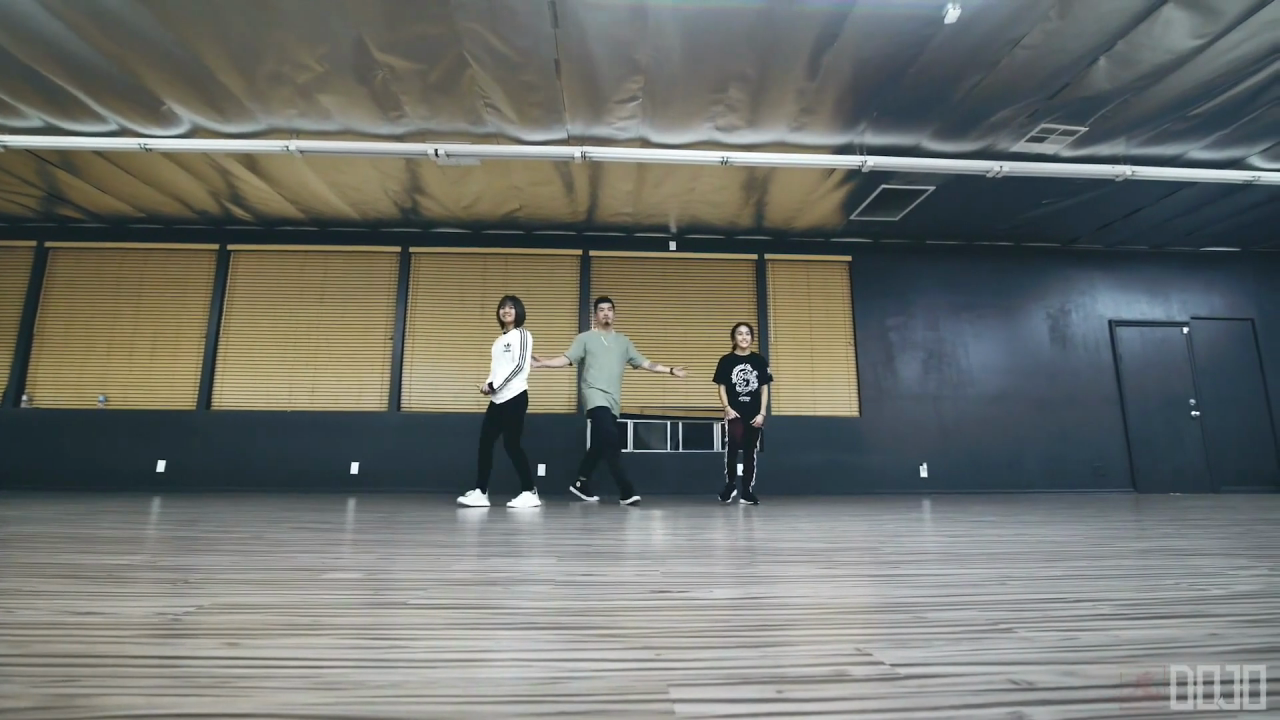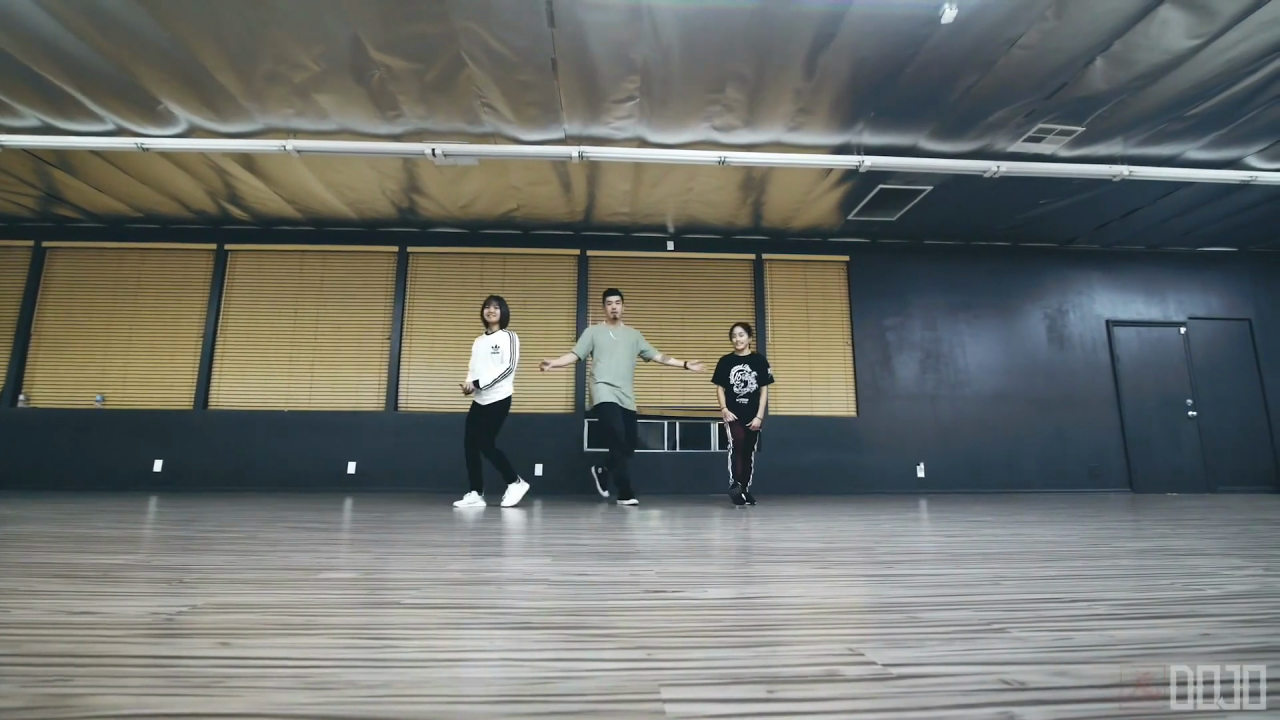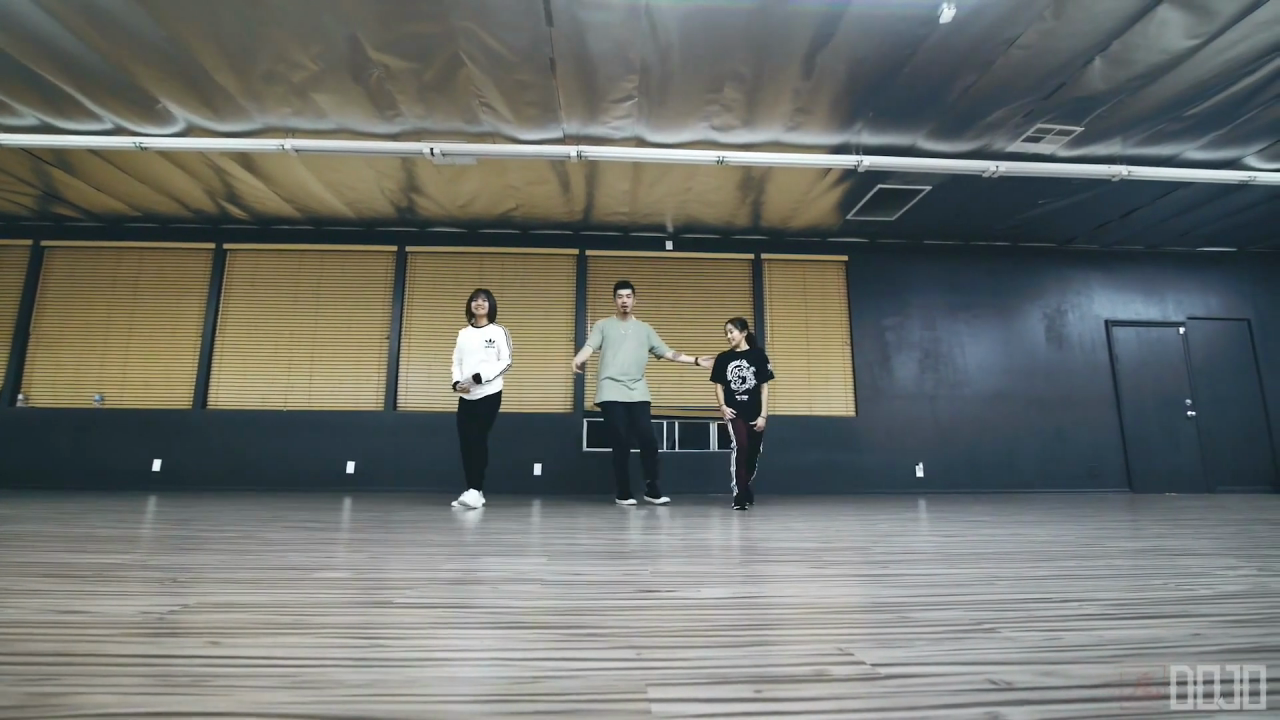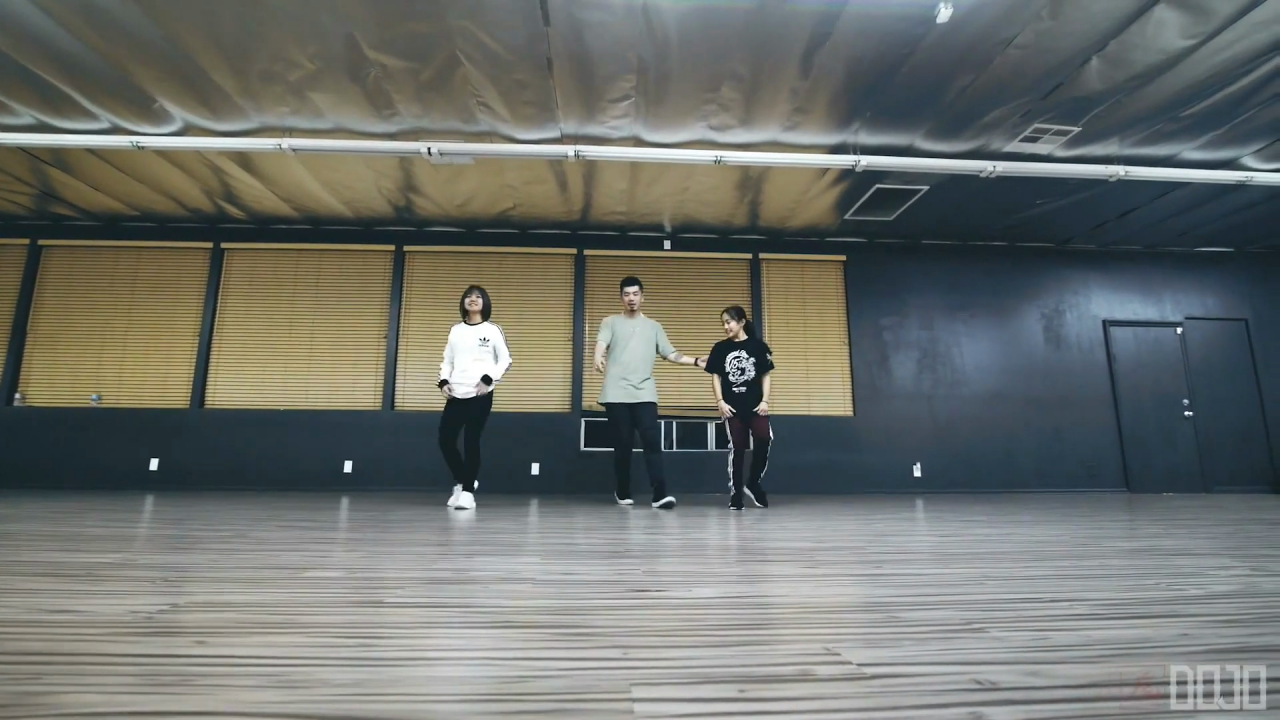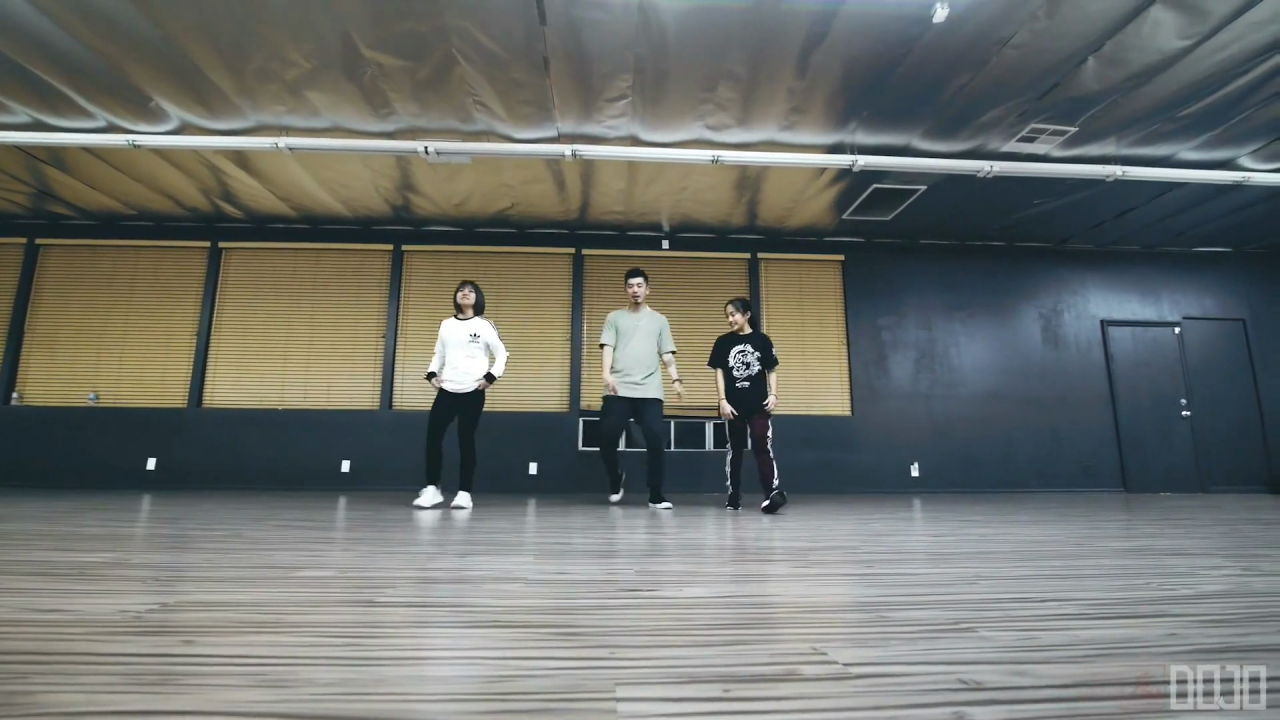
dt=0.2s
person 1, frame 1
left shoulder: (623, 341)
right shoulder: (585, 338)
left elbow: (643, 363)
right elbow: (567, 359)
left wrist: (670, 371)
right wrist: (543, 363)
left hip: (612, 401)
right hip: (595, 397)
left knee: (601, 445)
right knee: (611, 441)
left ankle: (580, 483)
right ankle: (626, 490)
person 1, frame 2
left shoulder: (633, 335)
right shoulder: (593, 332)
left elbow: (655, 355)
right elbow: (575, 355)
left wrist: (685, 364)
right wrist: (552, 363)
left hip: (626, 397)
right hip: (604, 393)
left knee: (628, 444)
right knee: (618, 441)
left ankle: (602, 472)
right ankle: (625, 492)
person 1, frame 3
left shoulder: (645, 329)
right shoulder: (603, 325)
left elbow: (667, 352)
right elbow: (589, 348)
left wrist: (695, 360)
right wrist: (577, 360)
left hip: (638, 392)
right hip: (611, 391)
left knee: (647, 438)
right knee: (620, 442)
left ankle: (653, 488)
right ankle: (623, 493)
person 1, frame 4
left shoulder: (654, 327)
right shoulder: (610, 322)
left elbow: (671, 354)
right elbow: (601, 344)
left wrist: (697, 361)
right wrist: (598, 358)
left hip: (644, 393)
right hip: (616, 393)
left knee: (652, 440)
right knee: (622, 444)
left ankle: (660, 493)
right ankle: (622, 492)
person 1, frame 5
left shoulder: (659, 320)
right shoulder: (615, 317)
left elbow: (667, 354)
right elbow: (607, 348)
left wrist: (675, 379)
right wrist: (606, 374)
left hip: (649, 390)
right hip: (618, 389)
left knee: (655, 440)
right knee: (608, 438)
left ankle: (656, 495)
right ankle: (616, 480)
person 2, frame 1
left shoulder: (522, 335)
right shoulder: (499, 341)
left elbow: (519, 366)
left wrist: (492, 386)
right wrist: (488, 385)
left hip: (515, 397)
right hip: (498, 399)
left knee: (511, 444)
right knee: (485, 443)
left ankle: (529, 492)
right ankle: (480, 492)
person 2, frame 2
left shoulder: (508, 337)
right shoulder: (478, 341)
left elbow: (508, 368)
right elbow: (473, 369)
left wrist: (478, 384)
right wrist: (469, 384)
left hip: (499, 399)
right hip: (479, 401)
left knee: (487, 446)
right knee: (471, 444)
left ankle: (515, 483)
right ankle: (476, 493)
person 2, frame 3
left shoulder: (499, 332)
right shoulder: (463, 333)
left elbow: (506, 362)
right elbow: (457, 362)
left wrist: (478, 377)
right wrist: (457, 382)
left hip: (489, 394)
right hip: (467, 397)
left knee: (478, 439)
right knee: (465, 442)
left ankle: (476, 491)
right ankle: (472, 490)
person 2, frame 4
left shoulder: (493, 330)
right shoulder: (455, 330)
left elbow: (506, 360)
right elbow: (447, 361)
left wrist: (488, 379)
right wrist: (444, 381)
left hip: (480, 395)
right hip: (456, 395)
left knee: (471, 441)
right knee: (445, 439)
left ankle: (467, 492)
right ankle: (462, 483)
person 2, frame 5
left shoulder: (484, 325)
right shoulder: (446, 325)
left elbow: (502, 354)
right elbow: (439, 354)
left wrist: (491, 377)
right wrist: (432, 374)
left hip: (472, 391)
right hip: (447, 389)
left knee: (466, 440)
right knee: (433, 435)
left ankle: (464, 493)
right ankle: (432, 488)
person 3, frame 1
left shoulder: (759, 360)
right shoulder: (726, 360)
left elbow: (764, 388)
right elbow: (721, 387)
left wrist: (762, 413)
right wrist: (726, 407)
left hip: (754, 414)
right hip: (734, 412)
left knee: (750, 452)
right knee: (733, 444)
left ankle: (747, 491)
right ankle: (730, 484)
person 3, frame 2
left shoulder: (759, 361)
right shoulder: (726, 361)
left elbow: (764, 390)
right elbow: (720, 388)
left wrist: (759, 416)
right wrist: (724, 409)
left hip: (752, 415)
right hip: (733, 414)
left knee: (749, 453)
right knee: (735, 445)
left ankle: (744, 490)
right ankle: (736, 486)
person 3, frame 3
left shoulder: (759, 356)
right shoulder: (723, 358)
left elbow: (764, 387)
right elbow: (719, 385)
left wrist: (763, 415)
right wrist: (723, 406)
left hip: (754, 413)
right hip: (734, 412)
left knee: (753, 452)
right knee: (739, 446)
left ankle: (745, 487)
right ankle: (738, 494)
person 3, frame 4
left shoulder: (758, 345)
right shoulder: (720, 348)
left elbow: (765, 376)
right elbow: (716, 377)
left wrist: (765, 400)
right wrist: (720, 401)
left hip: (755, 405)
right hip: (732, 407)
left knee: (764, 440)
right knee: (736, 447)
left ankle: (753, 483)
right ankle: (736, 494)
person 3, frame 5
left shoulder: (762, 340)
right shoulder: (723, 342)
left elbow: (771, 371)
right elbow: (719, 372)
left wrist: (773, 394)
right wrist: (722, 401)
left hip: (759, 403)
right hip: (734, 404)
left knee: (763, 444)
right knee: (735, 448)
left ankle: (772, 493)
right ankle: (733, 494)
